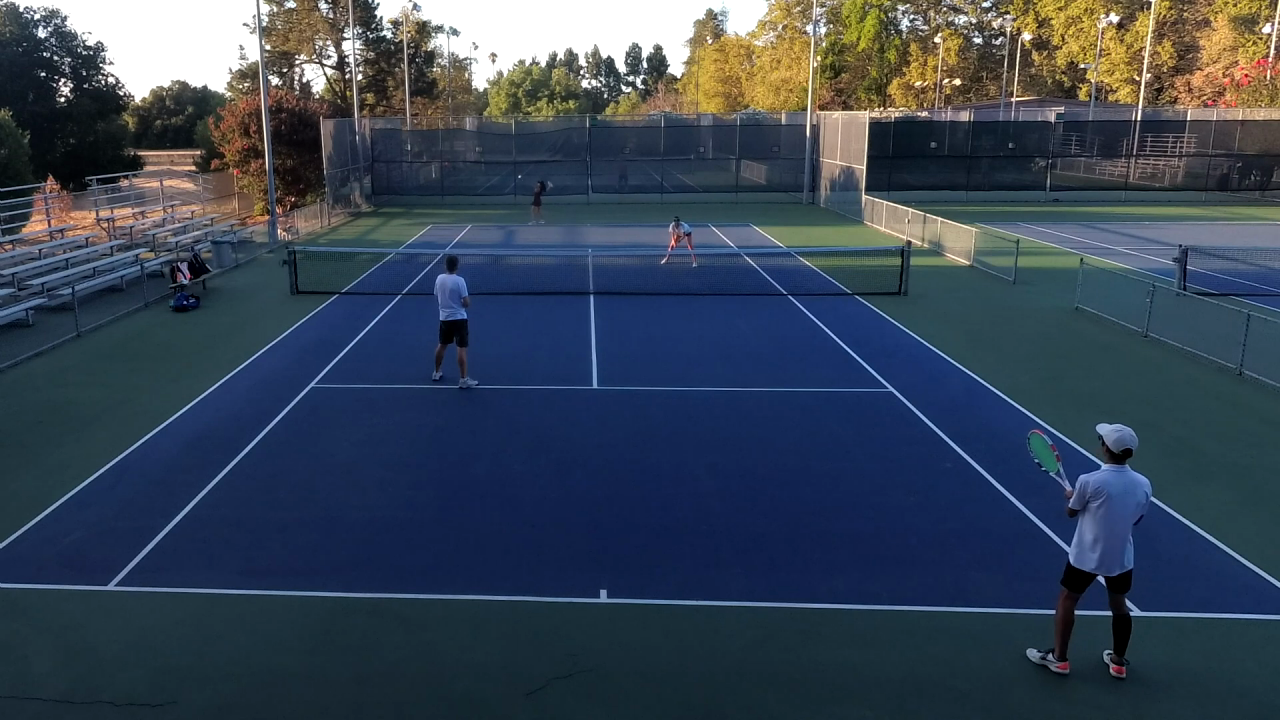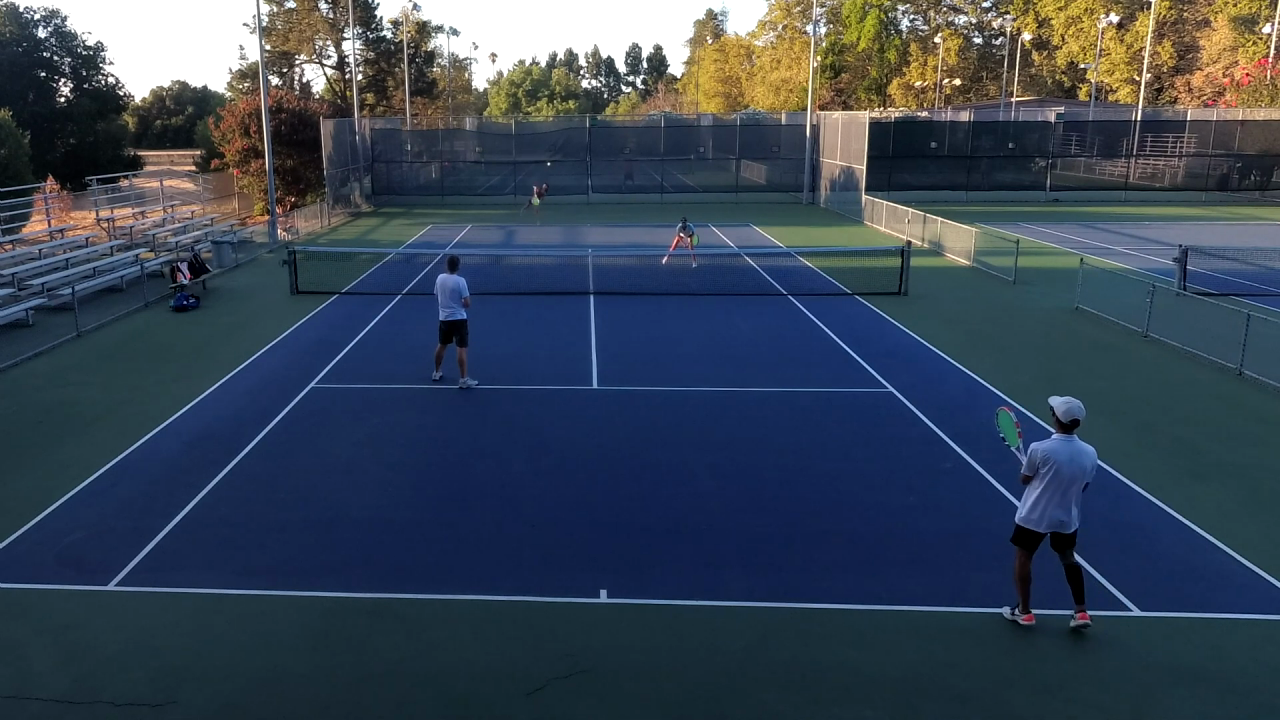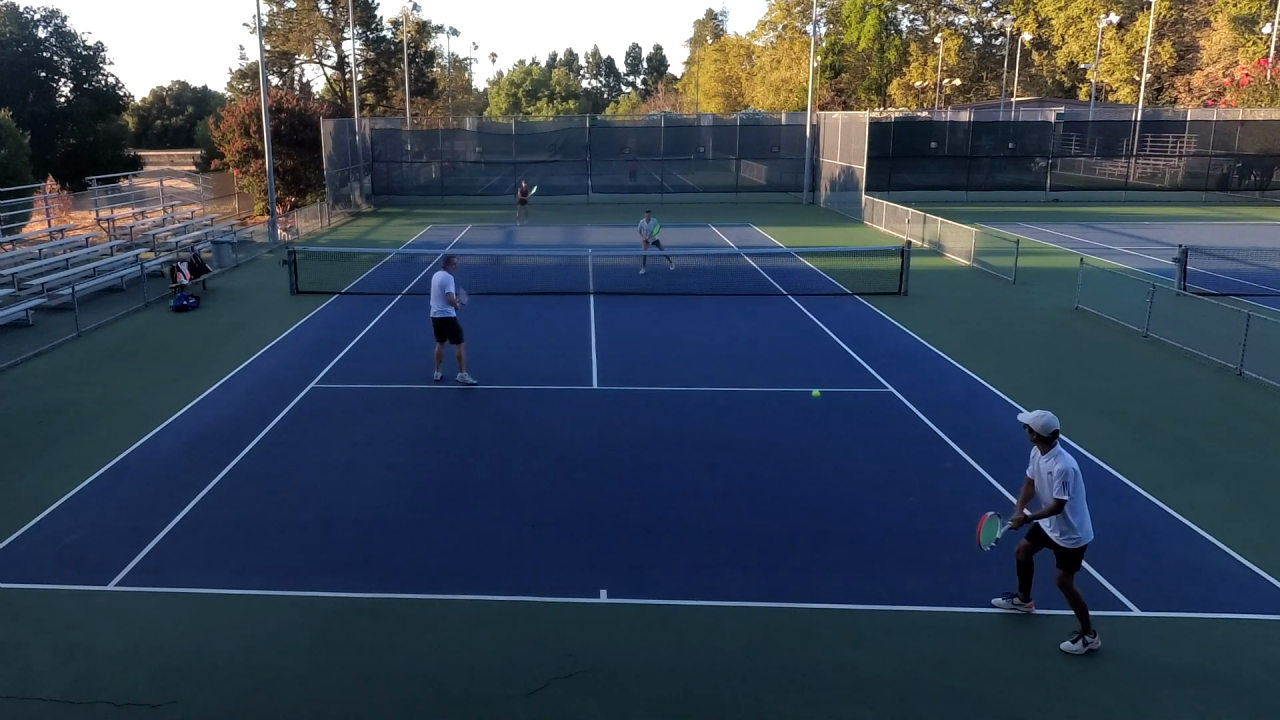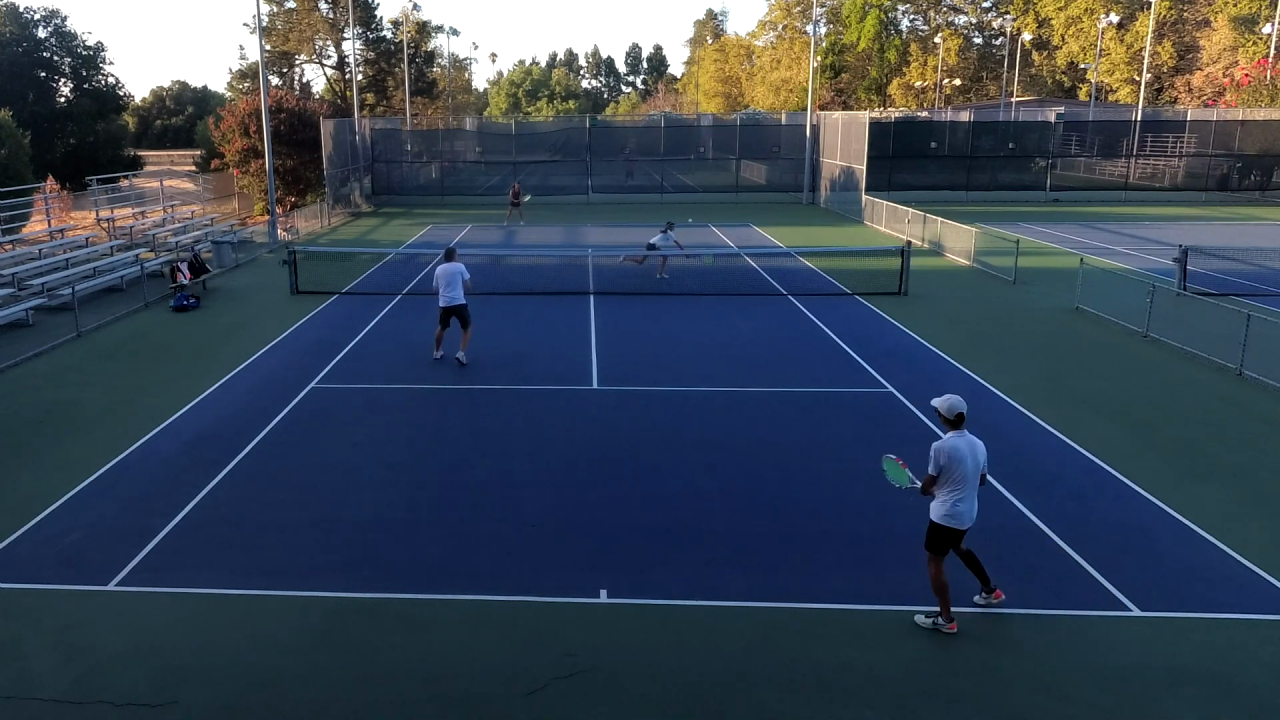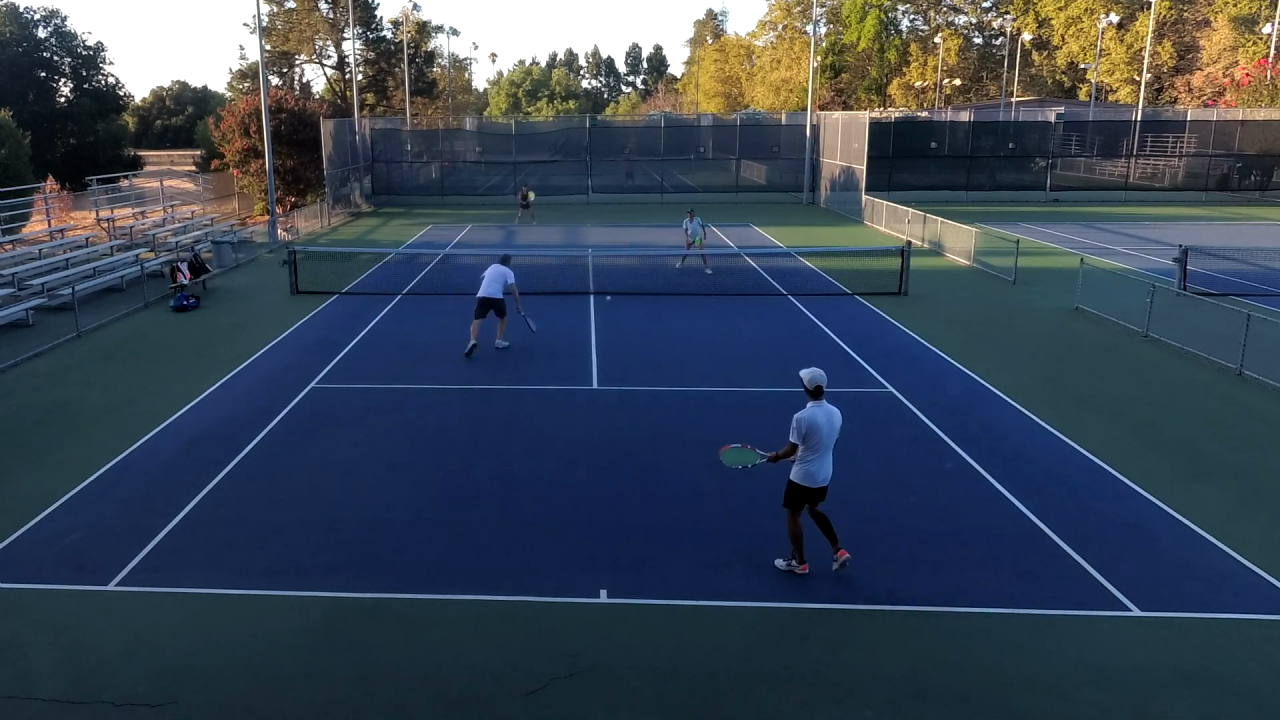
dt=1s
person 1, frame 1
left shoulder: (1089, 481)
right shoulder: (1143, 484)
left elbow: (1071, 512)
right elbow: (1136, 519)
left wrist: (1070, 497)
left hip: (1087, 555)
right hip: (1122, 557)
left knee: (1067, 601)
right knee: (1119, 604)
left ankle: (1059, 657)
right ankle: (1118, 661)
person 1, frame 2
left shoulder: (1039, 449)
right shoulder: (1090, 454)
left elbow: (1025, 480)
right elbow: (1083, 487)
left wrist: (1037, 474)
left hip: (1033, 516)
right hip: (1067, 519)
left knee: (1023, 558)
right knee: (1068, 559)
left ankle: (1025, 611)
right ankle: (1080, 612)
person 1, frame 3
left shoulder: (1064, 467)
right shoulder: (1037, 453)
left elbow: (1057, 507)
right elbow: (1030, 484)
left wrist: (1025, 518)
right wrist: (1018, 510)
left hip: (1071, 532)
right hip: (1050, 524)
left knee: (1064, 582)
right knee: (1022, 551)
left ankle: (1088, 635)
right ankle: (1023, 599)
person 1, frame 4
left shoulder: (940, 447)
right shoulder: (978, 445)
left elbow: (926, 486)
right elbow: (981, 480)
left wrist: (929, 490)
left hip: (945, 515)
right hip: (967, 514)
left knee: (934, 563)
right knee: (959, 549)
left ankle: (945, 618)
right ankle: (991, 591)
person 1, frame 5
left shoulder: (802, 417)
right shoulder: (835, 413)
left elbow: (791, 450)
left wrist: (776, 456)
left hip: (803, 476)
right hip: (824, 475)
left knee: (793, 516)
right knee: (814, 510)
left ankle: (799, 562)
right ankle: (838, 550)
